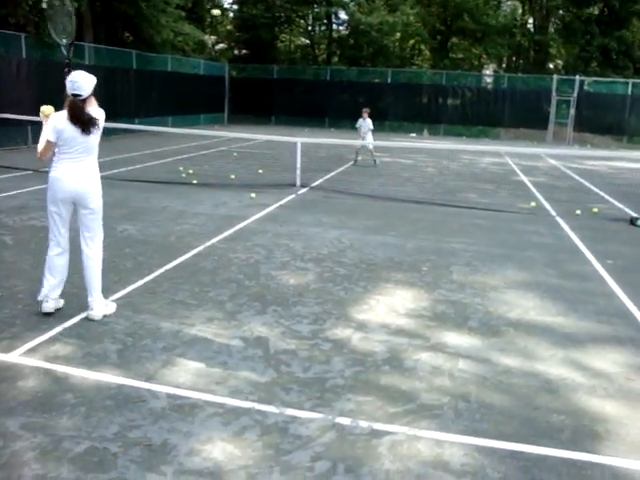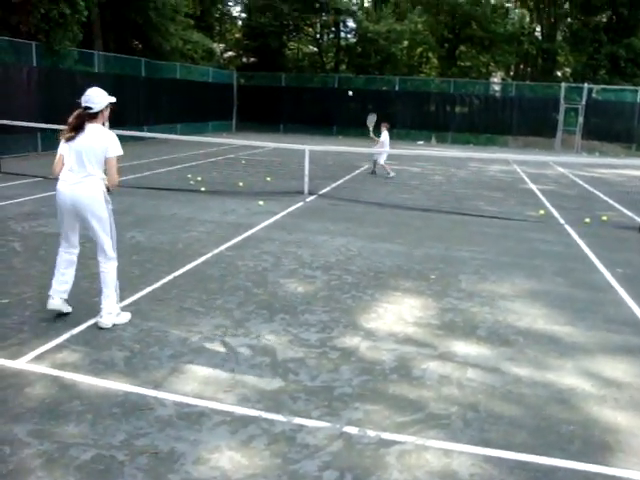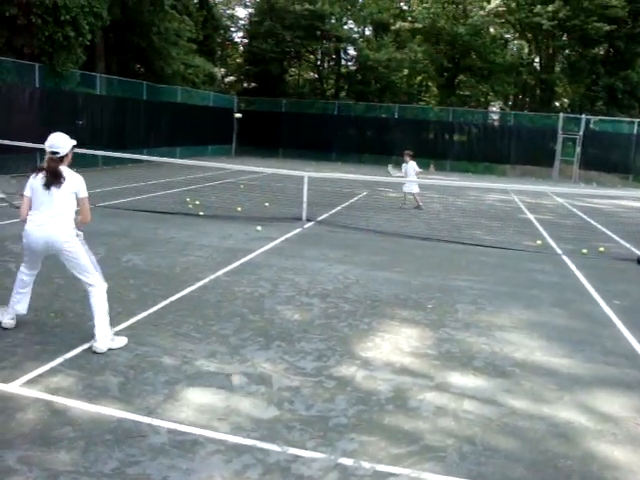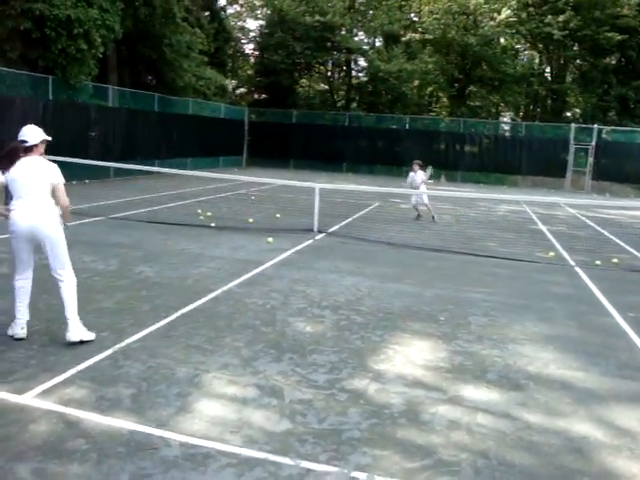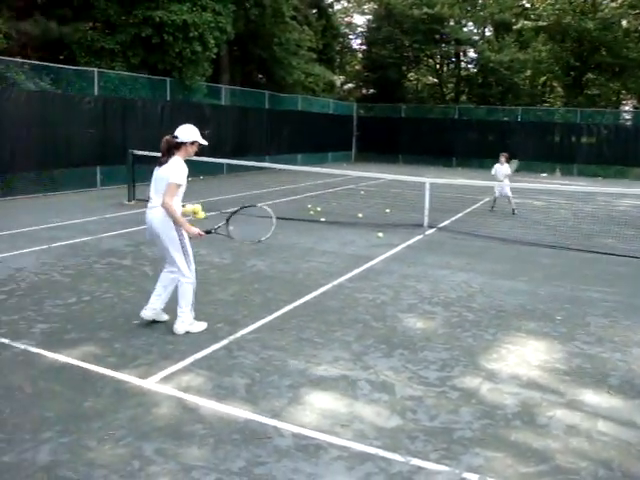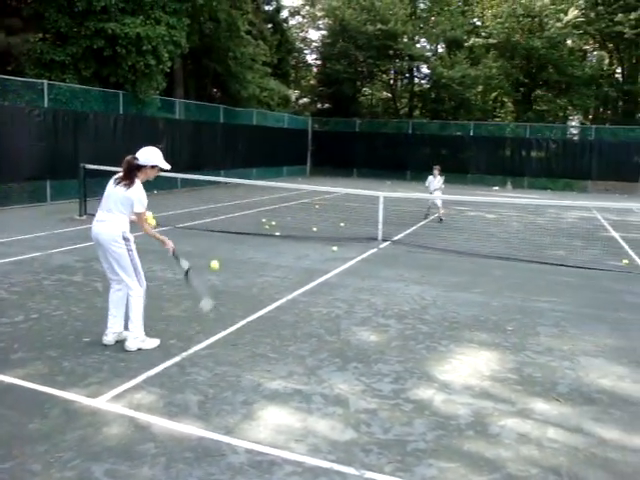
dt=0.5s
person 1, frame 1
left shoulder: (57, 119)
right shoulder: (98, 116)
left elbow: (43, 156)
left wrist: (44, 127)
right wrist: (84, 90)
left hip: (60, 183)
right hip: (88, 186)
left knee: (58, 244)
right knee: (91, 246)
left ankle: (49, 298)
right ankle: (96, 305)
person 1, frame 2
left shoulder: (70, 134)
right shoulder: (108, 137)
left elbow: (56, 171)
right elbow: (113, 179)
right wrist: (108, 186)
left hip: (65, 193)
right hip: (91, 196)
left knee: (68, 247)
right knee: (107, 254)
left ankle: (57, 297)
right ankle: (109, 312)
person 1, frame 3
left shoulder: (35, 177)
right shoulder: (76, 179)
left elbow: (23, 214)
right elbow: (85, 218)
left hip: (33, 233)
right hip: (63, 234)
left knee: (28, 270)
right knee: (95, 284)
right ankle: (103, 337)
person 1, frame 4
right shoulder: (50, 167)
right elbow: (64, 203)
right wrist: (65, 219)
left hip: (19, 223)
right hip: (47, 222)
left knee: (23, 275)
right knee: (65, 276)
left ankle: (20, 326)
right ankle: (74, 329)
person 1, frame 5
left shoulder: (164, 163)
right shoulder: (179, 167)
right elbow: (167, 203)
left wrist: (183, 207)
right wrist: (186, 227)
left hip: (152, 217)
right hip: (166, 221)
left knee: (172, 266)
right knee: (186, 271)
left ankle: (153, 308)
right ankle: (184, 321)
person 1, frame 6
left shoulder: (118, 177)
right shoulder: (138, 192)
right elbow: (144, 226)
left wrist: (130, 216)
right wrist: (164, 240)
left hip: (98, 230)
right hip: (114, 235)
left knee: (118, 283)
right knee: (136, 285)
left ankle: (112, 332)
right ankle: (135, 337)
